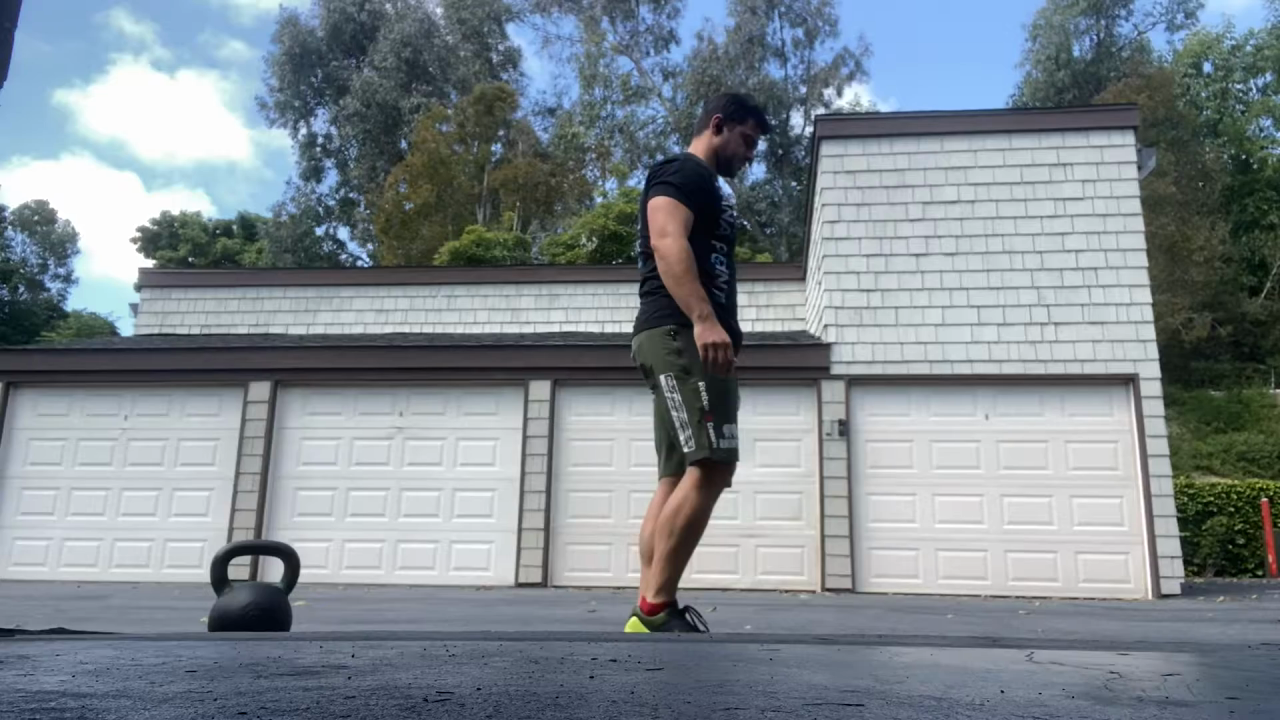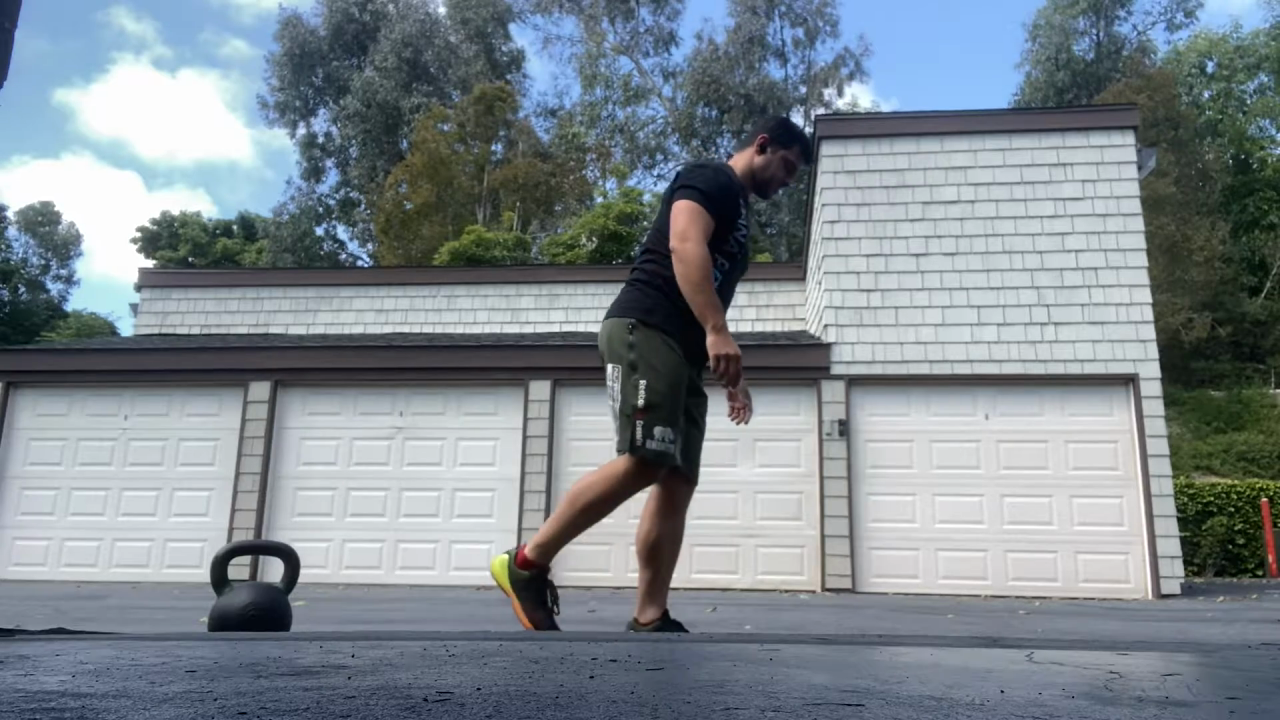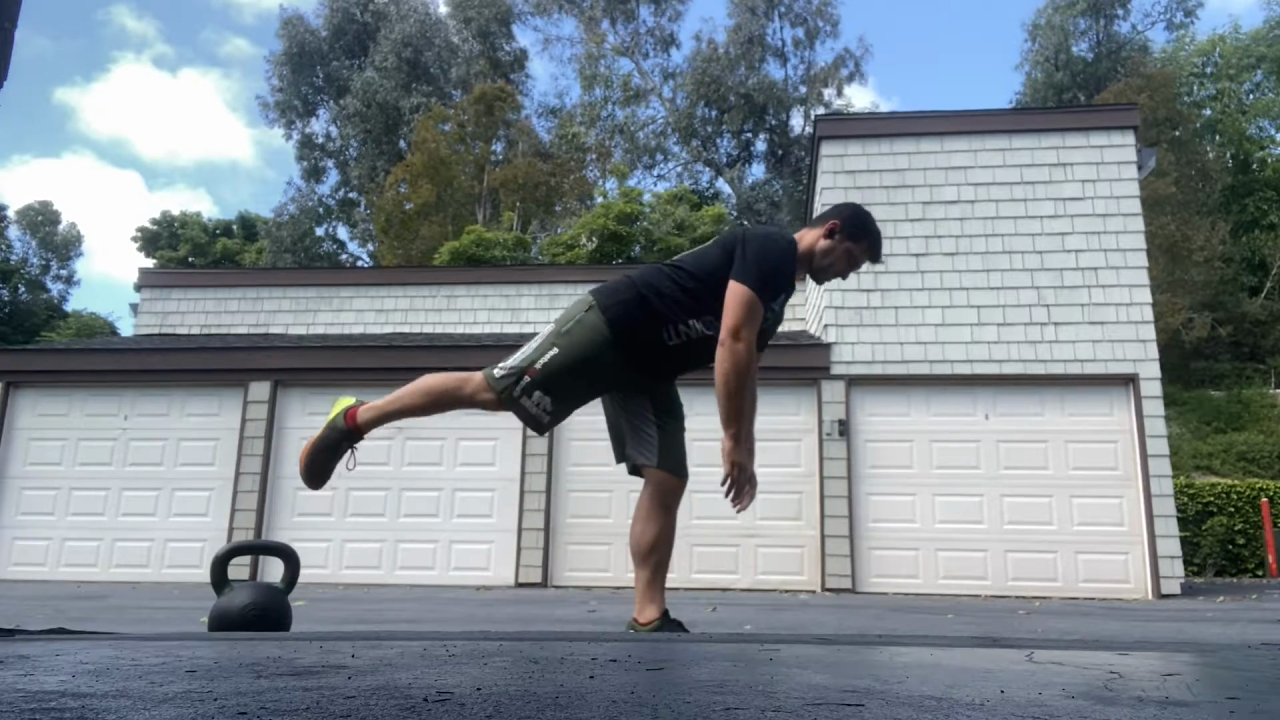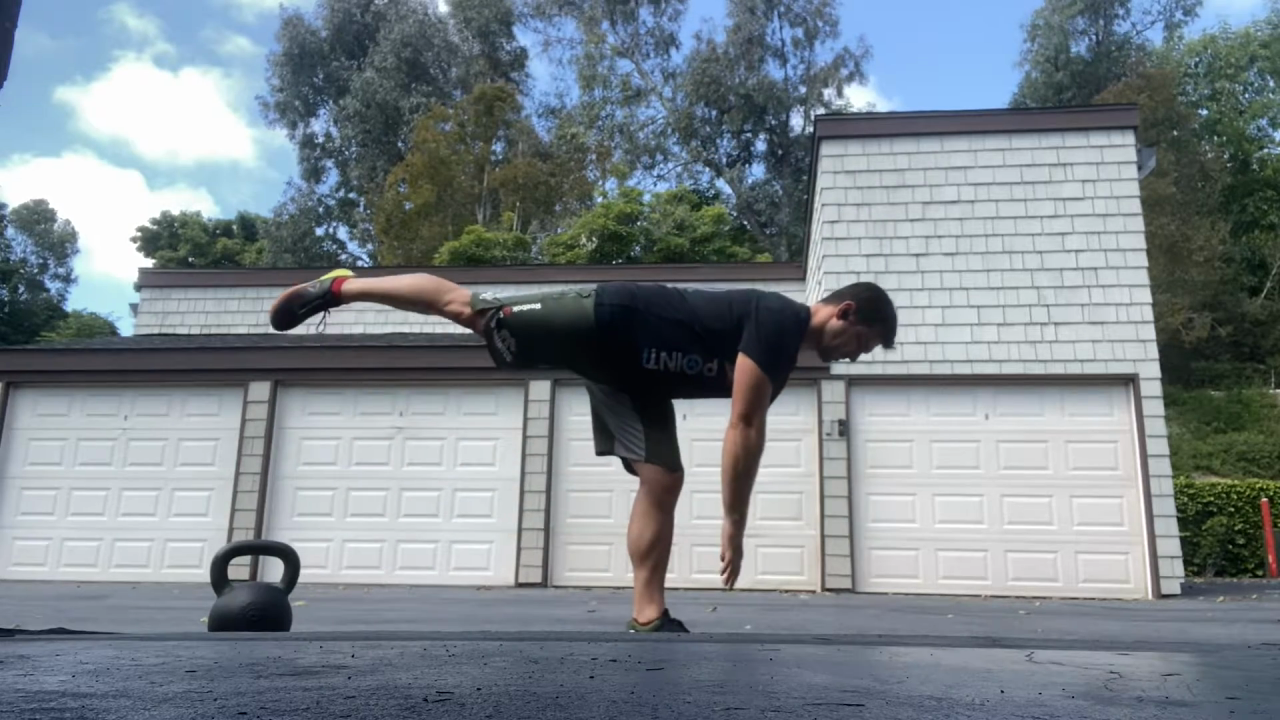
dt=0.7s
person 1, frame 1
left shoulder: (703, 188)
right shoulder: (681, 172)
right elbow: (668, 243)
right wrist: (705, 321)
left hip: (688, 342)
right hip: (681, 336)
left knee: (679, 479)
right knee: (710, 468)
left ankle: (650, 609)
right ankle: (656, 608)
person 1, frame 2
left shoulder: (737, 207)
right shoulder: (709, 179)
right elbow: (686, 247)
left wrist: (731, 373)
right wrist: (717, 333)
left hip: (679, 346)
right hip: (645, 330)
left knee: (678, 481)
right knee: (643, 464)
left ankle: (650, 616)
right ankle: (527, 563)
person 1, frame 3
left shoulder: (778, 292)
right shoulder: (767, 249)
left elbow: (742, 364)
right elbow: (732, 345)
left wrist: (745, 453)
right wrist: (734, 441)
left hip: (647, 365)
right hip: (609, 325)
left knee: (667, 480)
right knee: (490, 388)
left ankle: (648, 612)
right ankle: (356, 420)
person 1, frame 4
left shoulder: (781, 358)
right shoulder: (776, 321)
left elbow: (749, 433)
right elbow: (742, 428)
left wrist: (737, 524)
right wrist: (732, 525)
left hip: (630, 372)
right hip: (601, 324)
left knee: (662, 481)
right knee: (465, 307)
left ankle: (648, 614)
right ankle: (338, 288)
